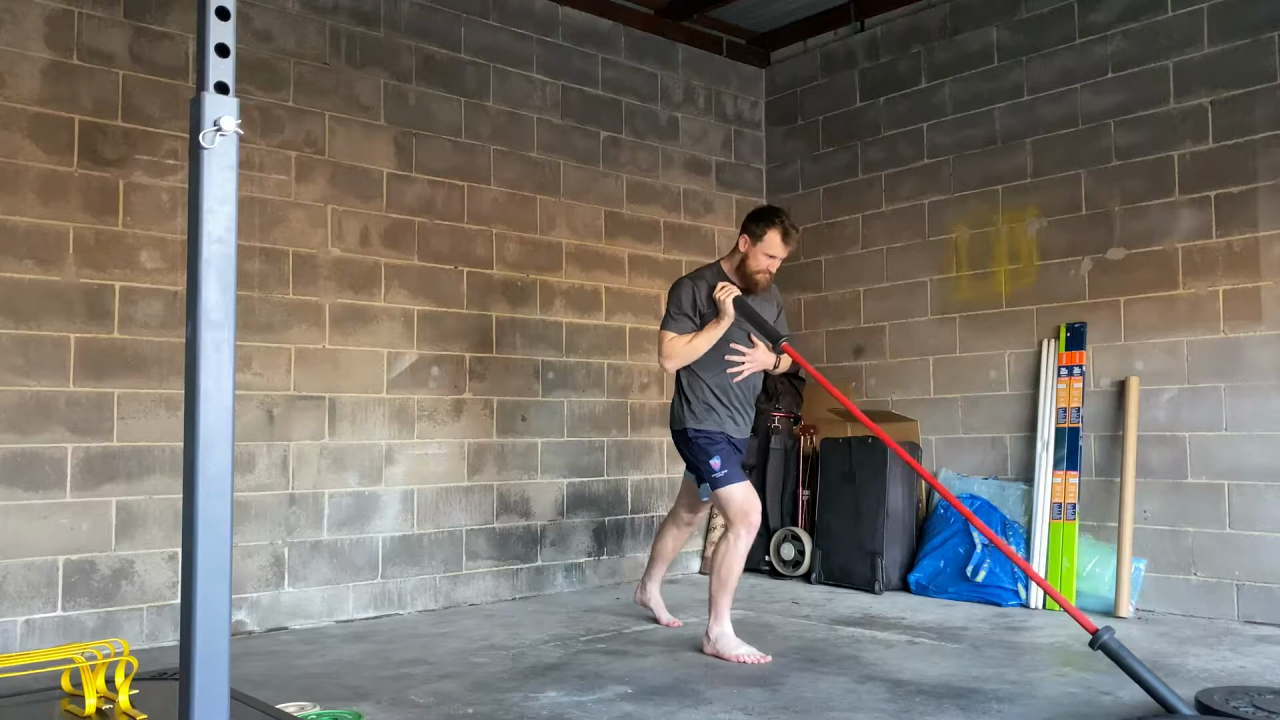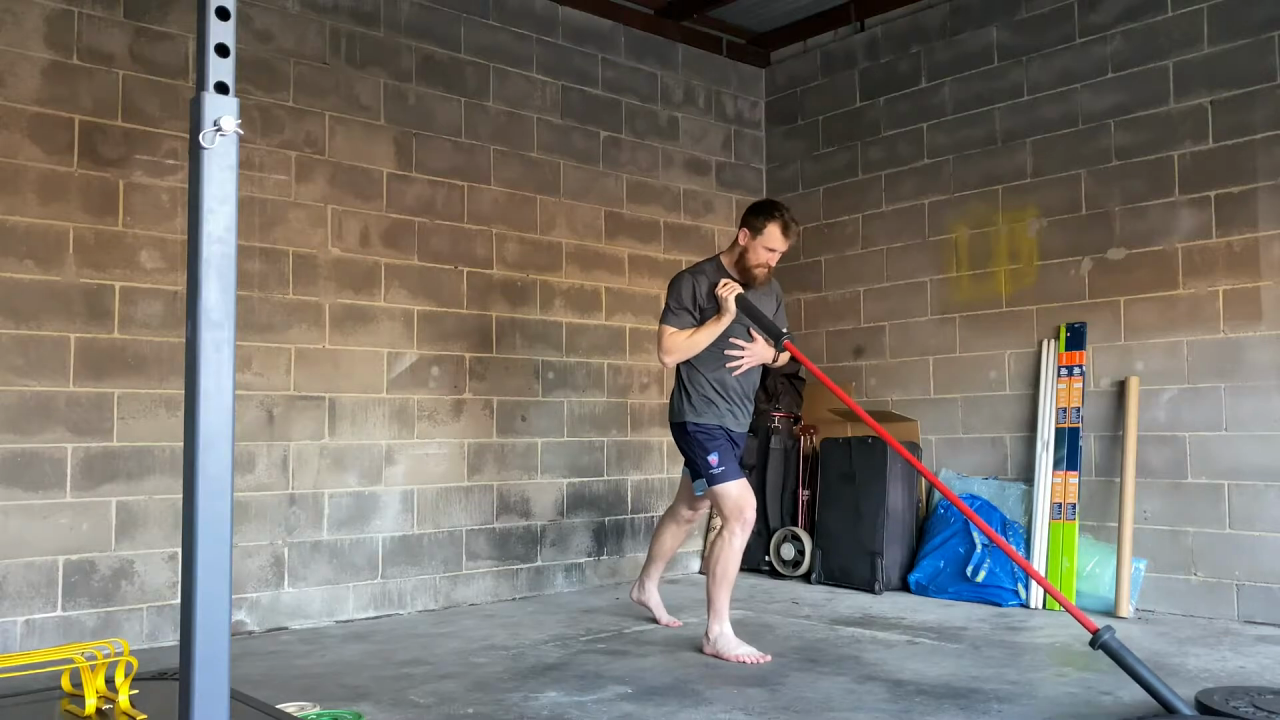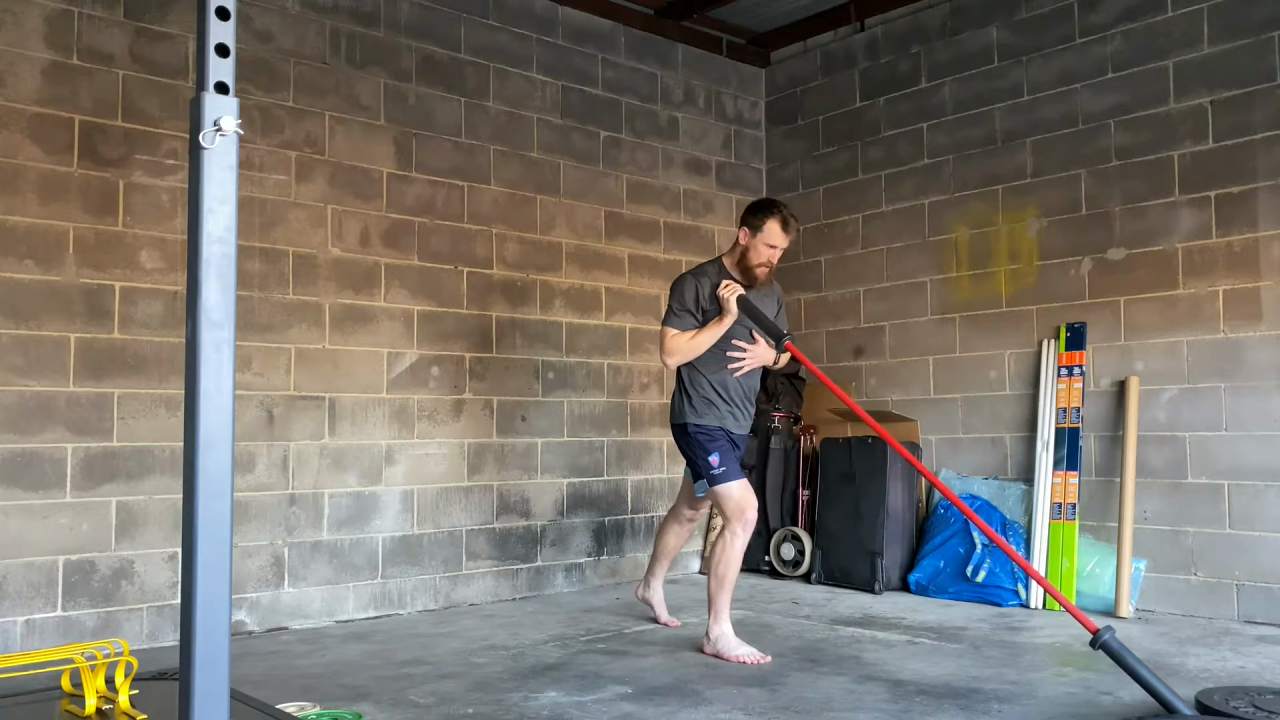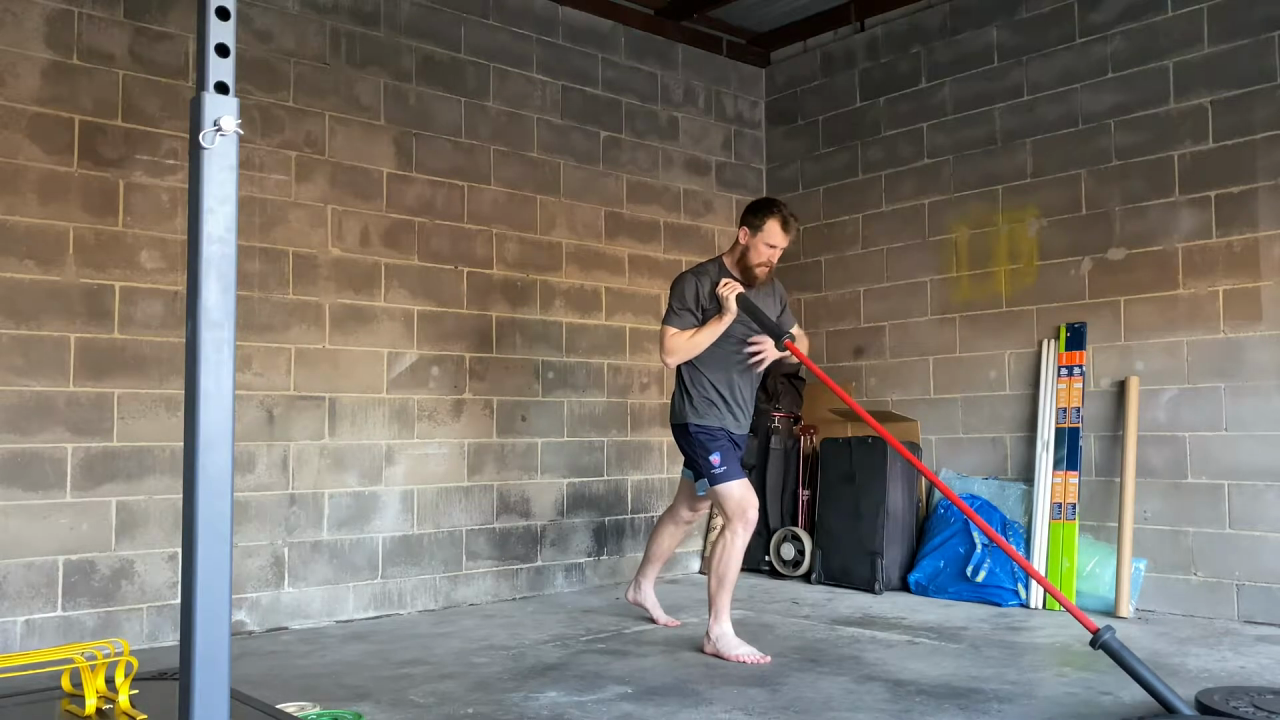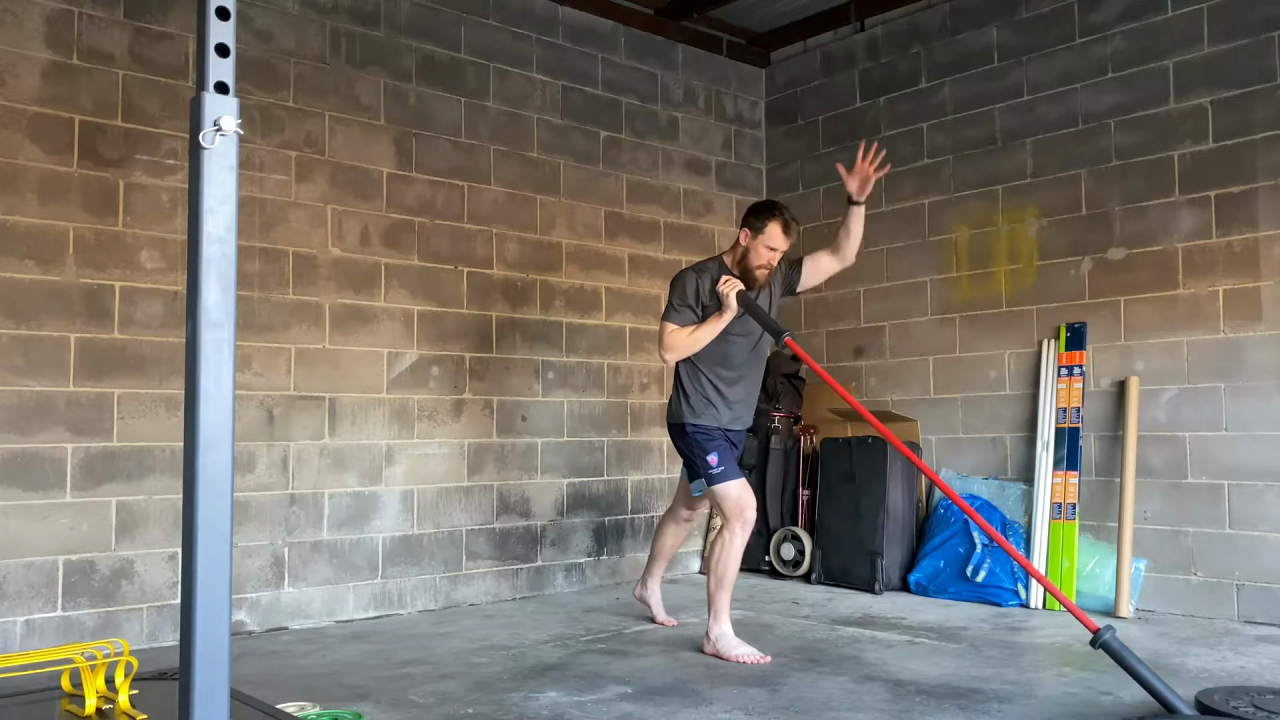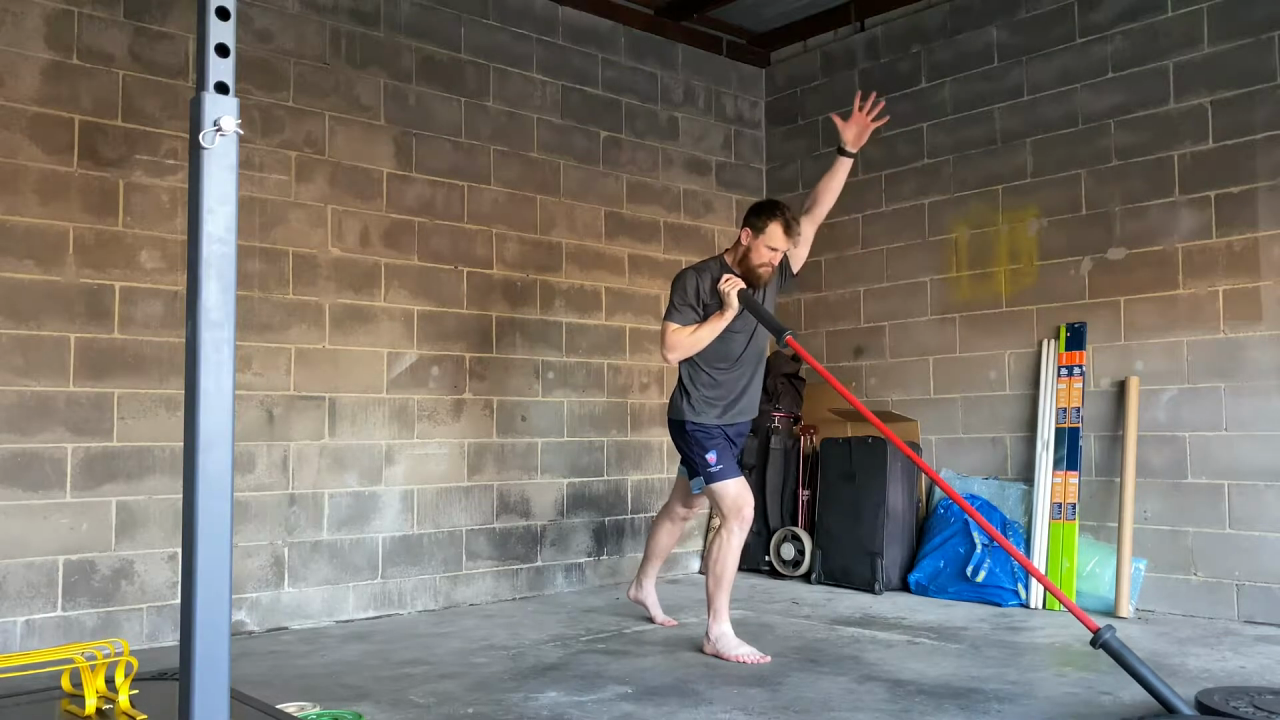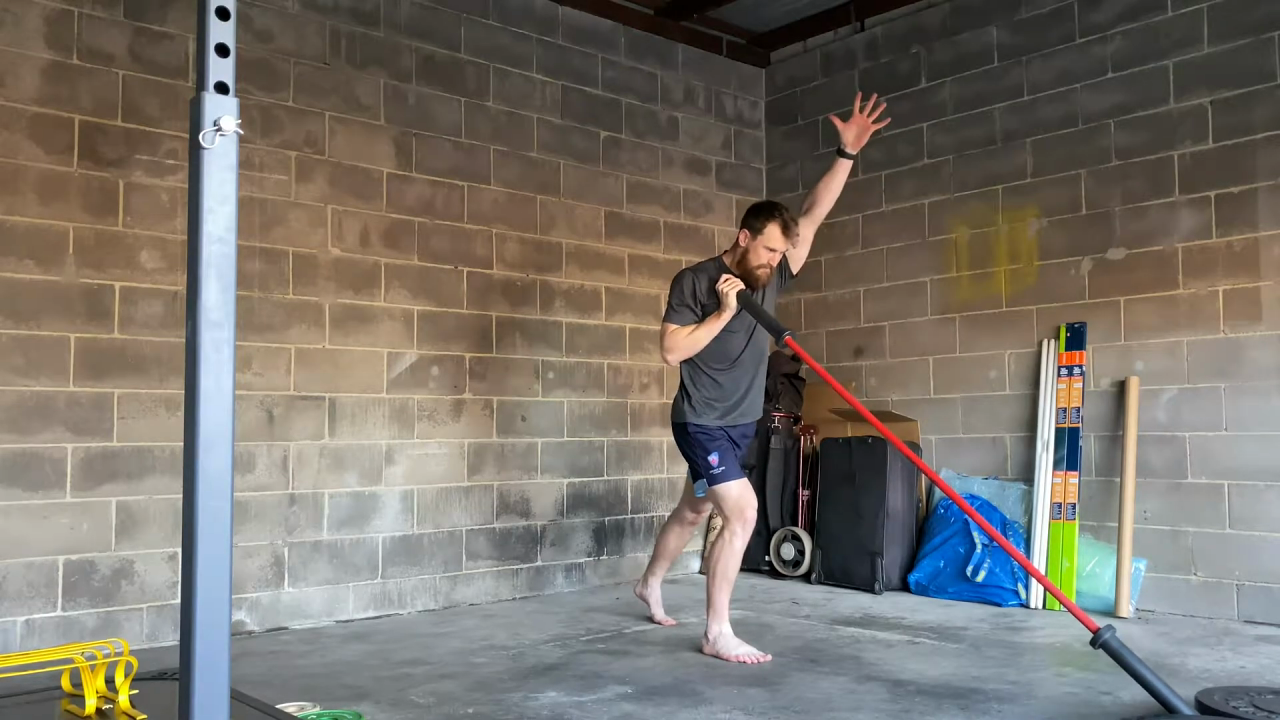
dt=0.4s
person 1, frame 1
left shoulder: (769, 295)
right shoulder: (693, 287)
left elbow: (786, 356)
right elbow: (669, 357)
left wrist: (770, 358)
right wrist: (722, 320)
left hip: (736, 425)
right hip: (701, 424)
left knee: (688, 512)
right knee: (746, 516)
left ankle: (649, 587)
right ankle: (718, 632)
person 1, frame 2
left shoulder: (769, 288)
right shoulder: (693, 281)
left elbow: (784, 348)
right elbow: (669, 351)
left wrist: (769, 352)
right wrist: (723, 316)
left hip: (736, 419)
right hip: (700, 417)
left knee: (689, 508)
right knee: (741, 513)
left ankle: (647, 585)
right ankle: (718, 632)
person 1, frame 3
left shoulder: (770, 289)
right shoulder: (695, 283)
left elbow: (785, 350)
right elbow: (671, 353)
left wrist: (771, 354)
right wrist: (725, 317)
left hip: (736, 422)
right hip: (701, 419)
left knee: (690, 509)
right knee: (743, 513)
left ankle: (651, 584)
right ankle: (718, 633)
person 1, frame 4
left shoulder: (772, 289)
right shoulder: (695, 283)
left elbow: (799, 343)
right elbow: (671, 352)
left wrist: (783, 346)
right wrist: (724, 316)
left hip: (735, 422)
right hip: (702, 419)
left knee: (688, 509)
right knee: (744, 512)
left ankle: (642, 586)
right ankle: (718, 631)
person 1, frame 5
left shoulder: (777, 277)
right shoulder: (694, 280)
left elbow: (843, 255)
right elbow: (670, 349)
left wrist: (857, 199)
right wrist: (725, 314)
left hip: (733, 424)
right hip: (699, 420)
left knee: (687, 508)
right knee: (741, 512)
left ankle: (649, 585)
right ankle: (718, 633)
person 1, frame 6
left shoulder: (772, 274)
right shoulder: (696, 280)
left elbow: (816, 212)
right elbow: (672, 349)
left wrist: (848, 150)
right wrist: (726, 311)
left hip: (734, 420)
right hip: (699, 420)
left knee: (683, 507)
right knee: (739, 511)
left ankle: (644, 585)
right ankle: (718, 633)
person 1, frame 7
left shoulder: (771, 274)
right shoulder: (695, 281)
left elbow: (815, 214)
right elbow: (672, 350)
left wrist: (848, 152)
right wrist: (723, 312)
left hip: (740, 422)
right hip: (702, 422)
left knee: (693, 510)
right knee: (742, 513)
left ankle: (650, 584)
right ankle: (717, 633)
